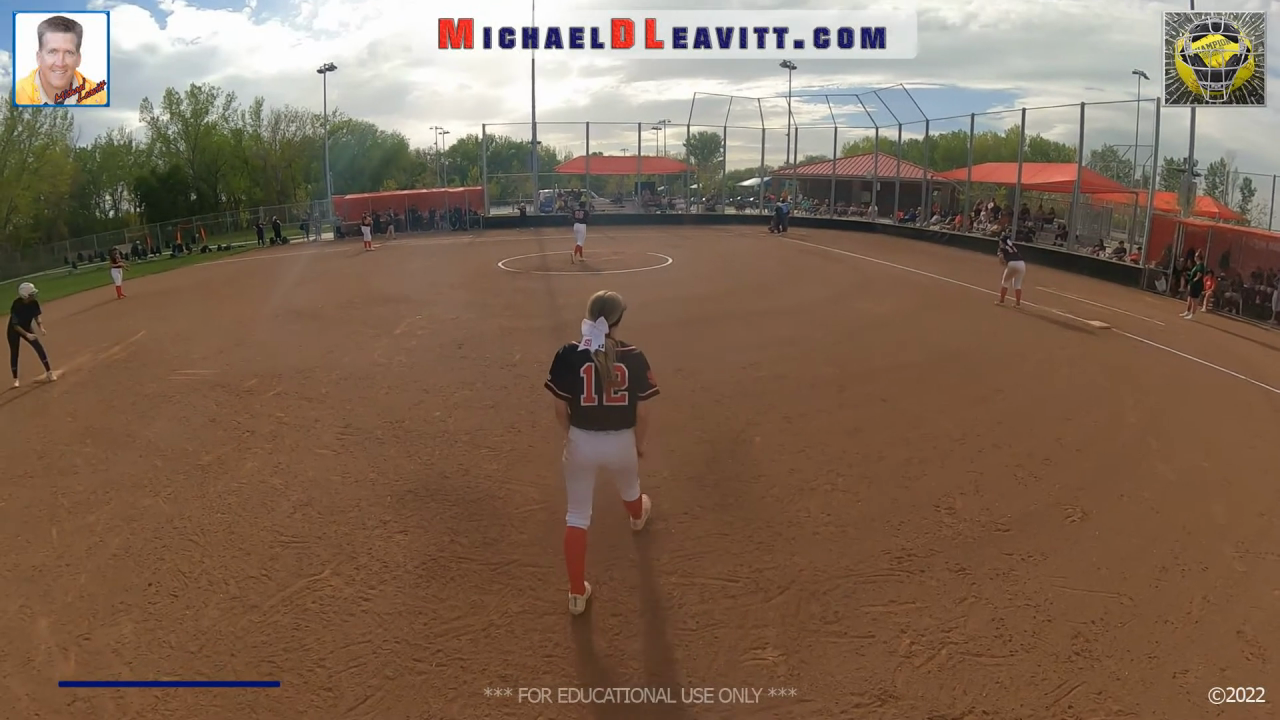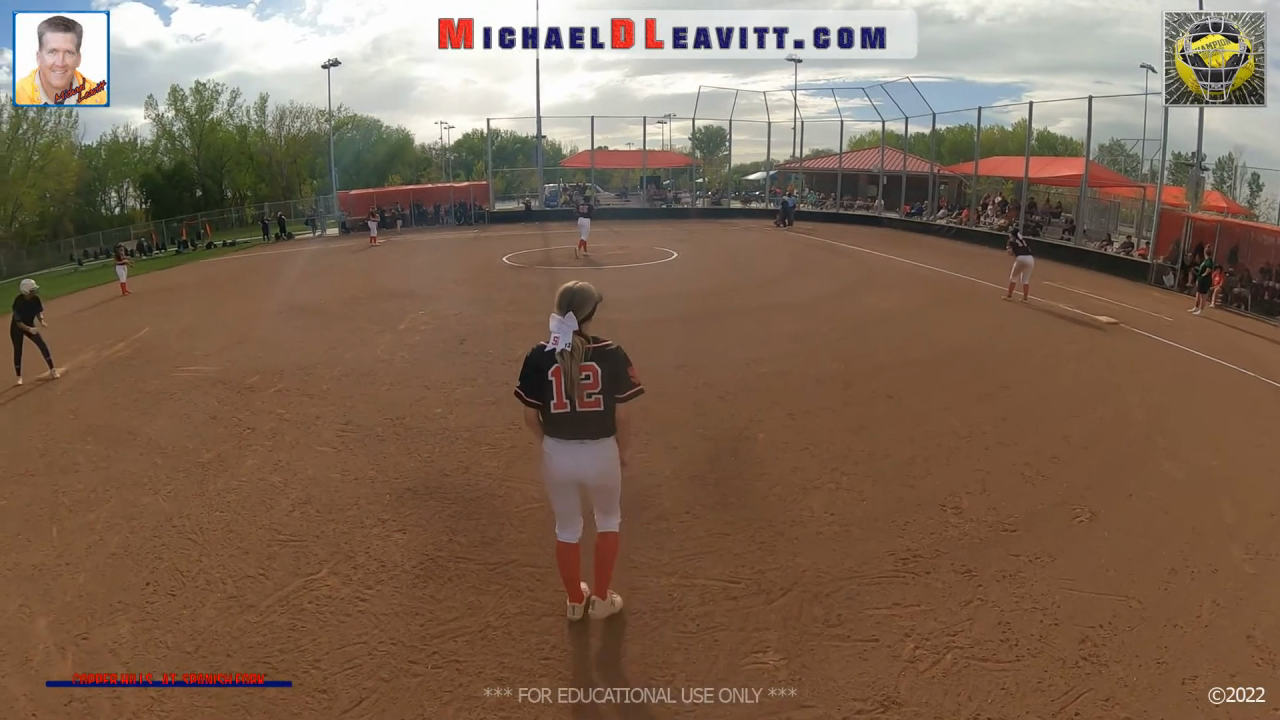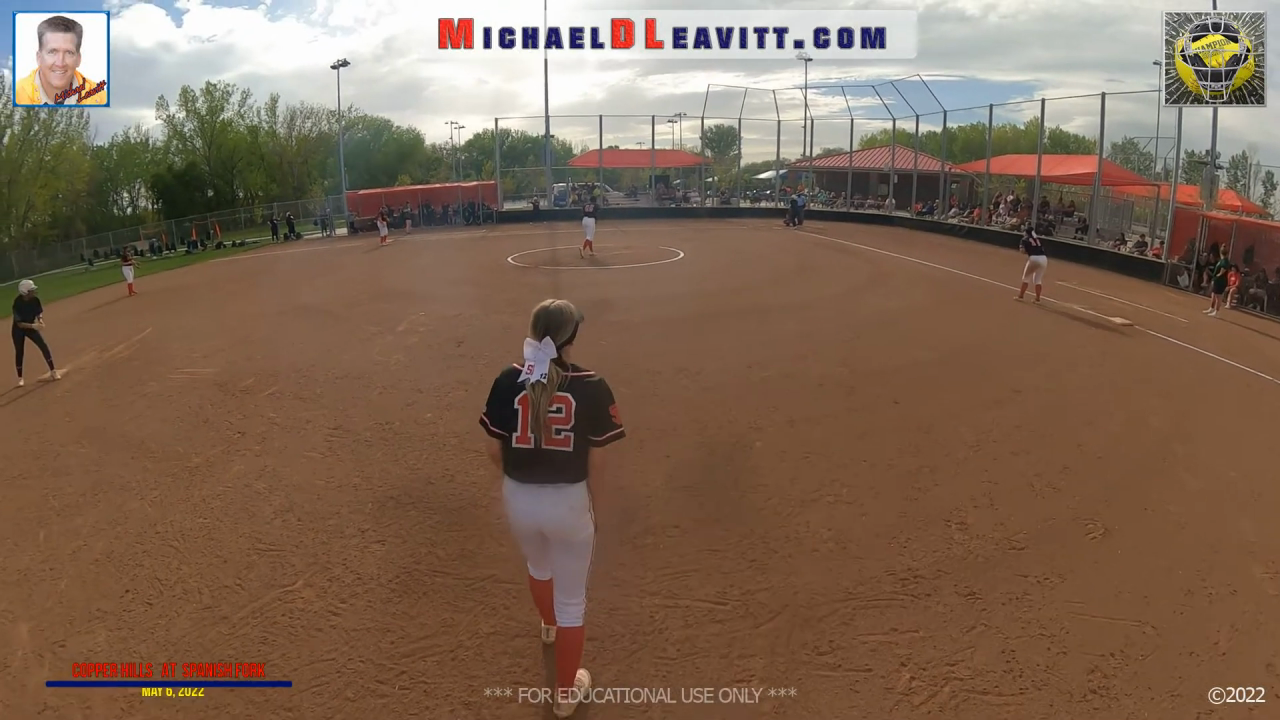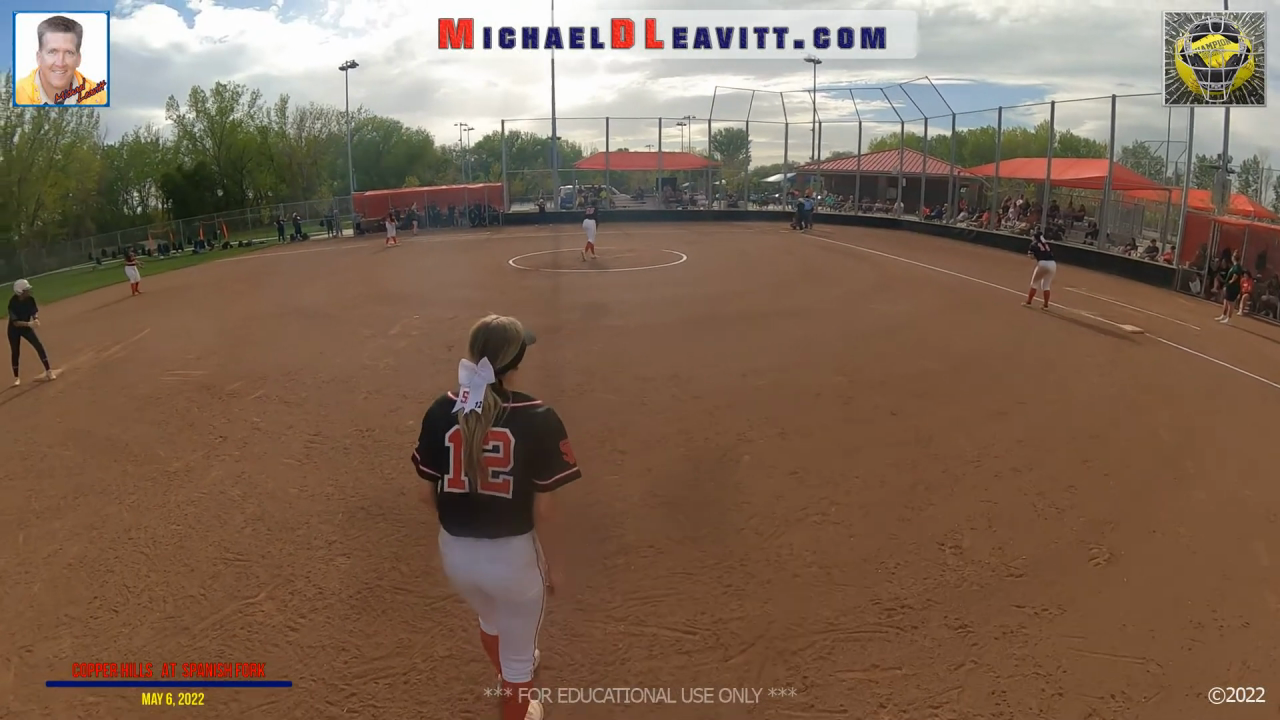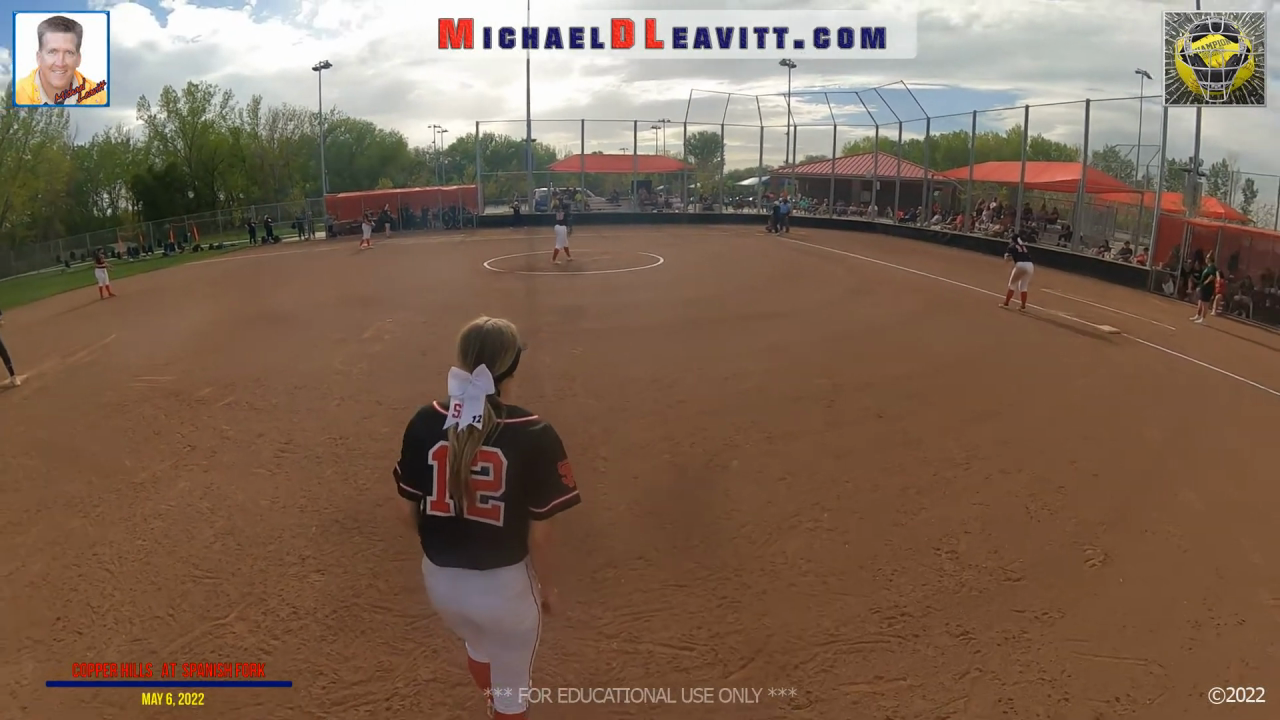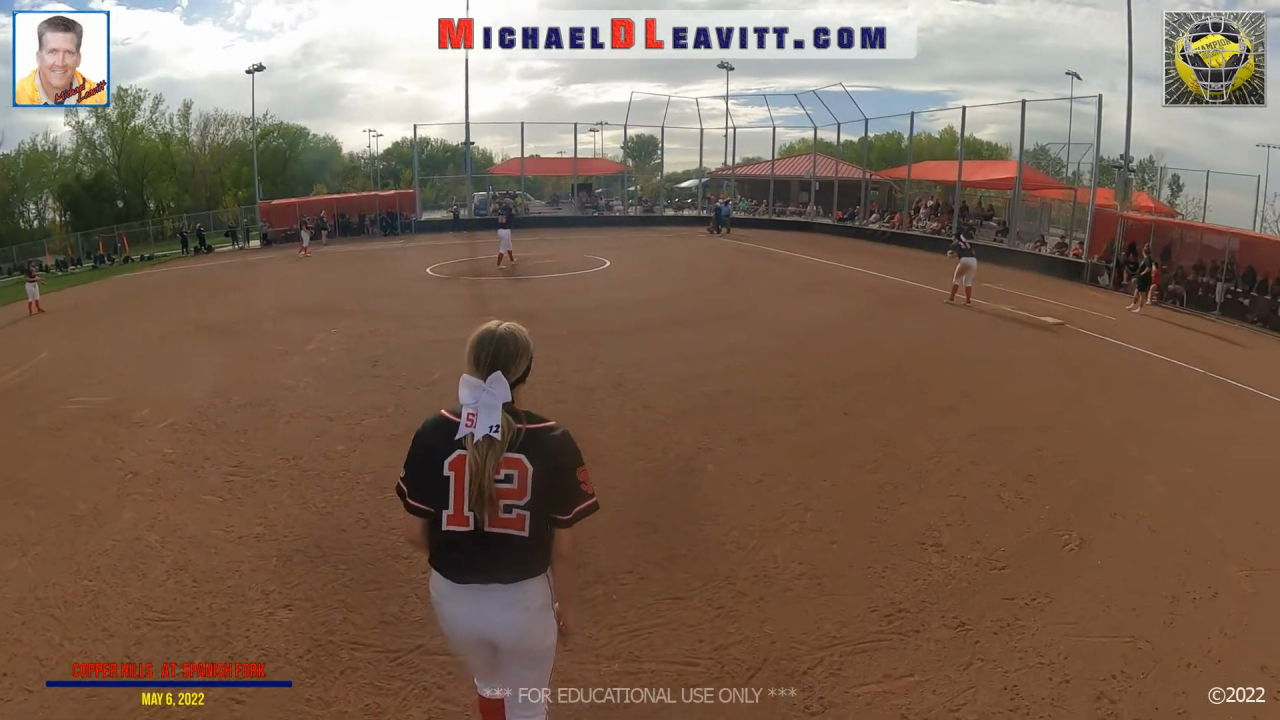
dt=0.4s
person 1, frame 1
left shoulder: (568, 355)
right shoulder: (633, 357)
left elbow: (560, 408)
right elbow: (642, 412)
right wrist: (640, 442)
left hip: (581, 442)
right hip: (620, 441)
left knee: (577, 516)
right knee: (629, 485)
right ankle: (637, 516)
person 1, frame 2
left shoulder: (539, 356)
right shoulder: (611, 355)
left elbow: (531, 417)
right elbow: (622, 416)
right wrist: (622, 451)
left hip: (557, 455)
right hip: (601, 453)
left knee: (567, 530)
right knee: (608, 519)
person 1, frame 3
left shoulder: (508, 382)
right shoulder: (592, 387)
left elbow: (494, 450)
right elbow: (595, 461)
right wrist: (593, 503)
left hip: (518, 498)
right hip: (568, 501)
left knee: (538, 566)
right knee: (571, 600)
left ankle: (549, 625)
person 1, frame 4
left shoulder: (441, 412)
right shoulder: (538, 419)
left elbow: (428, 494)
right elbow: (542, 510)
right wrist: (551, 562)
left hip: (455, 552)
right hip: (513, 555)
left knee: (489, 620)
right knee: (518, 656)
left ankle: (507, 677)
person 1, frame 5
left shoulder: (425, 424)
right shoulder: (534, 436)
left elbow: (410, 511)
right elbow: (538, 536)
right wrist: (546, 586)
left hip: (440, 579)
right hip: (505, 584)
left knee: (478, 646)
right knee: (512, 686)
person 1, frame 6
left shoulder: (433, 434)
left elbow: (415, 534)
right elbow: (562, 548)
right wrist: (565, 605)
left hip: (453, 599)
right hip: (524, 601)
left knee: (489, 683)
